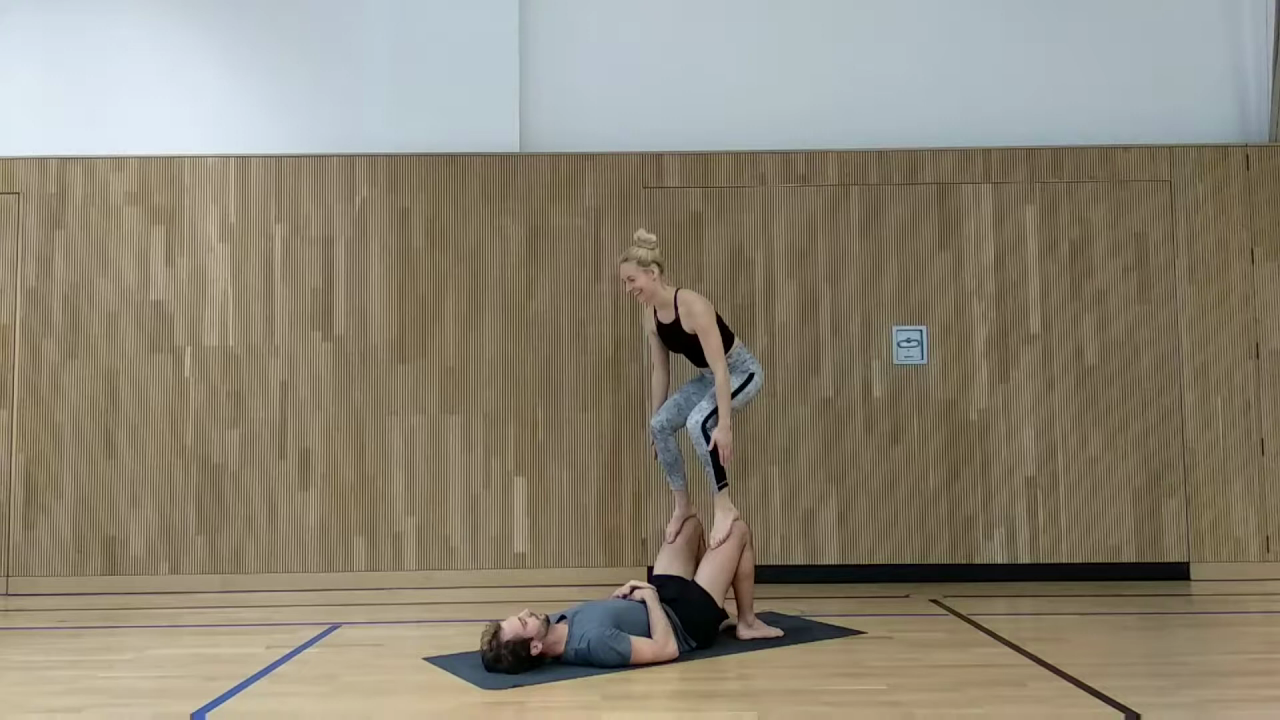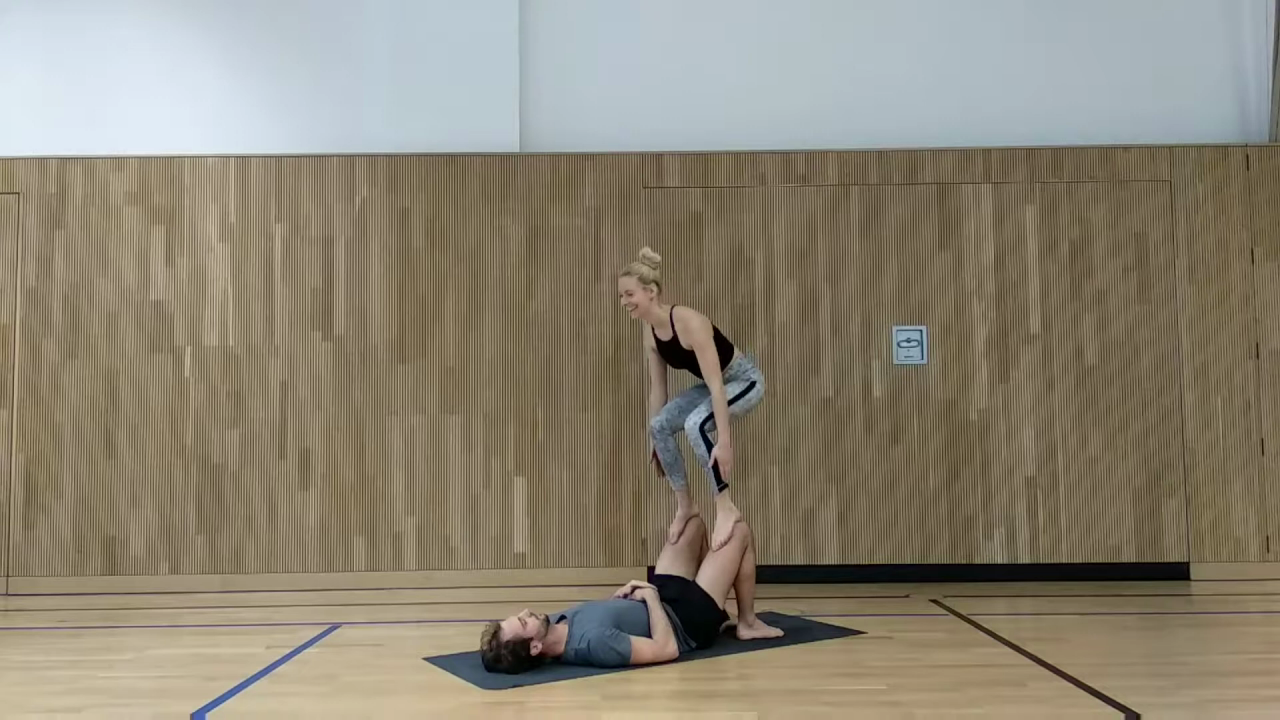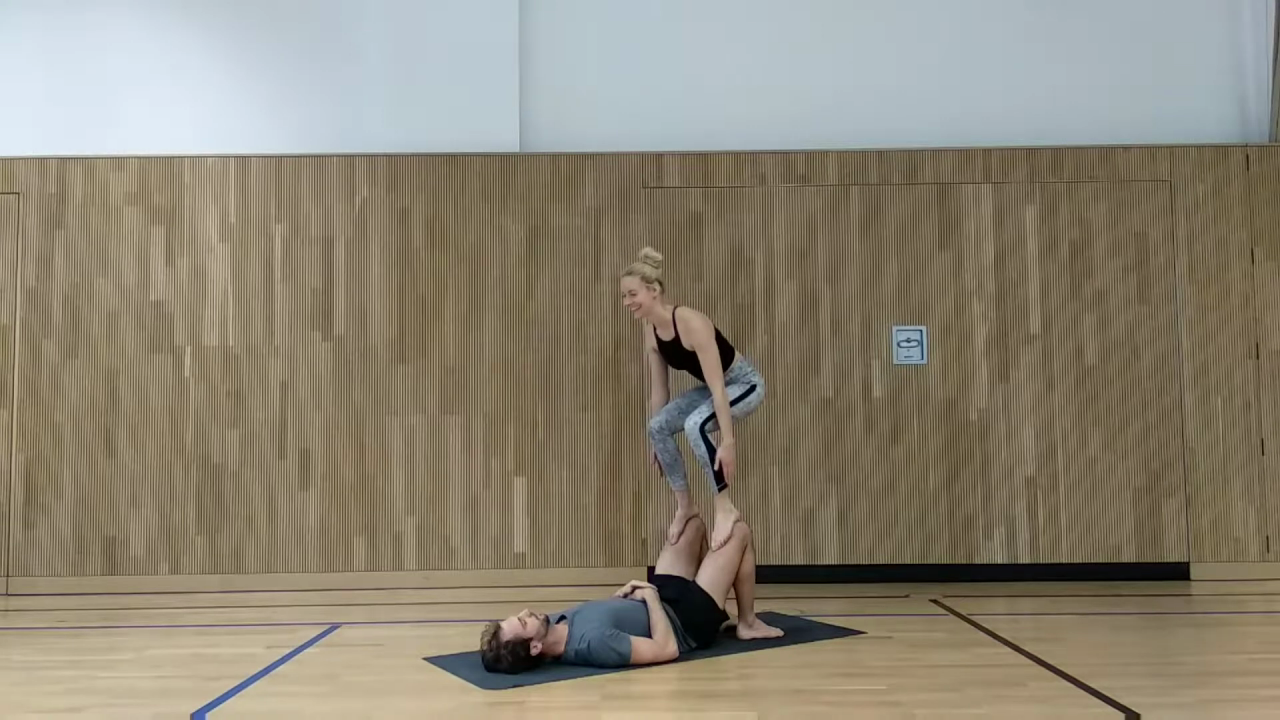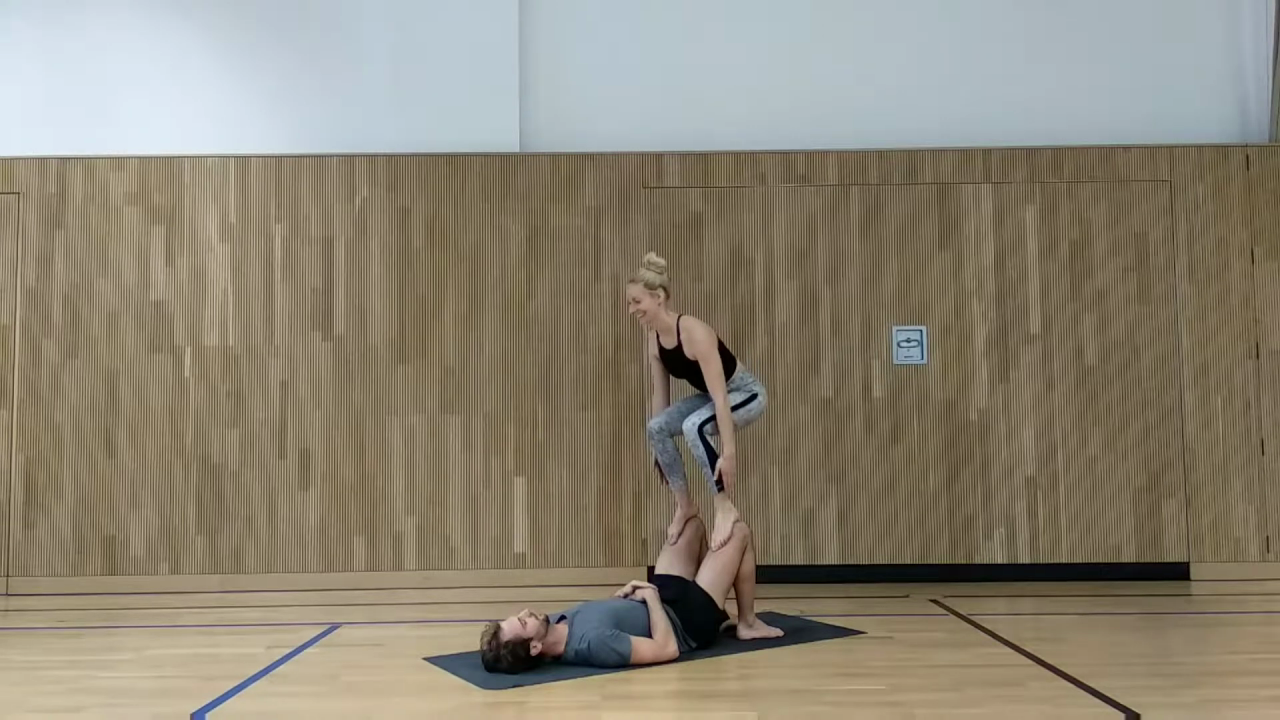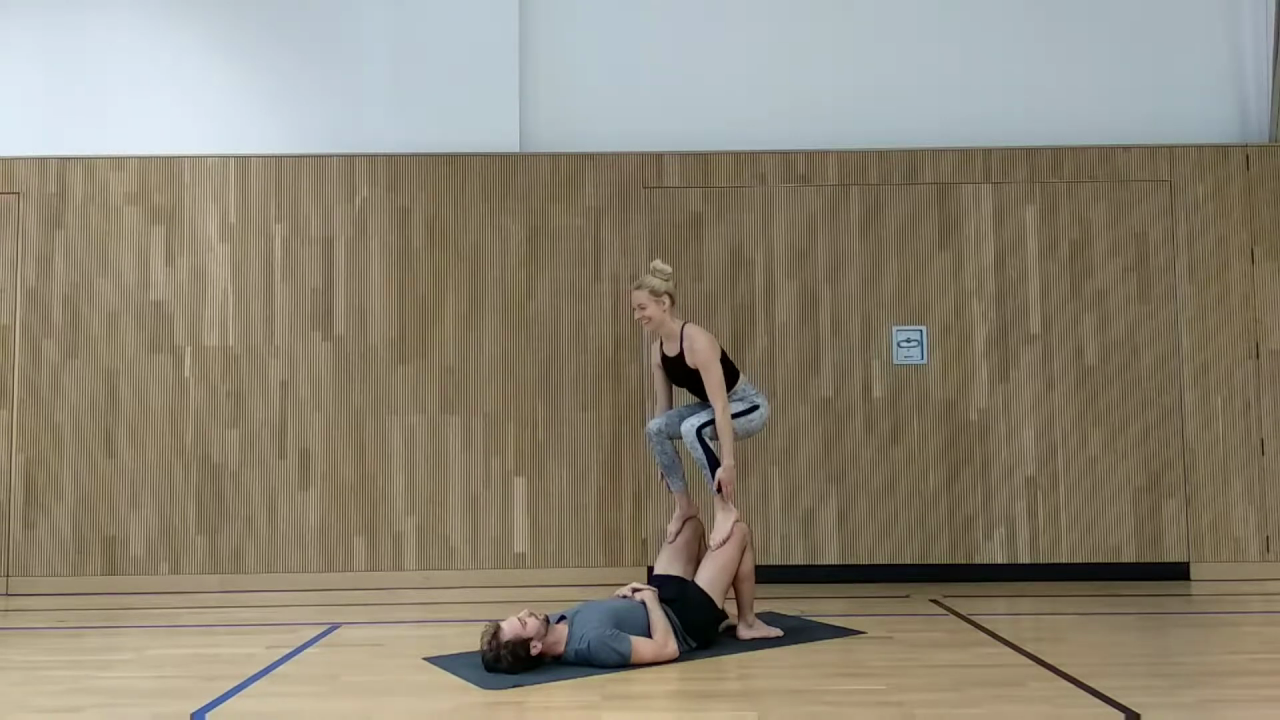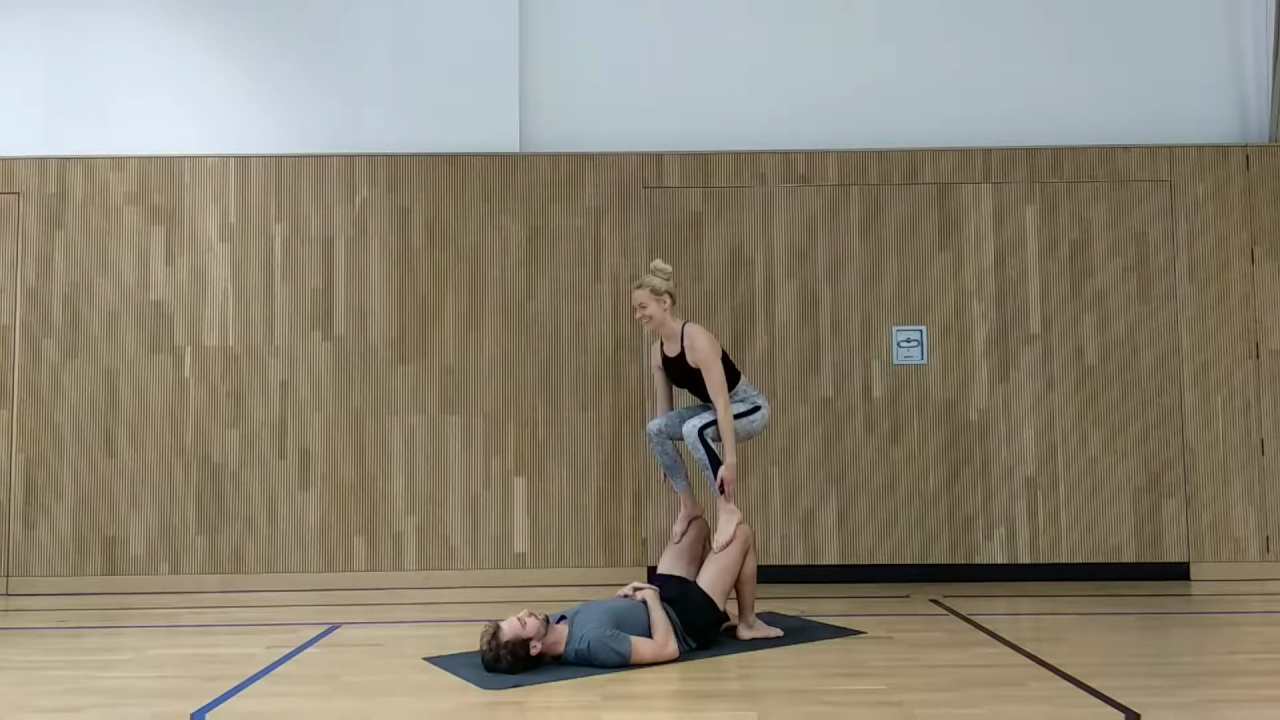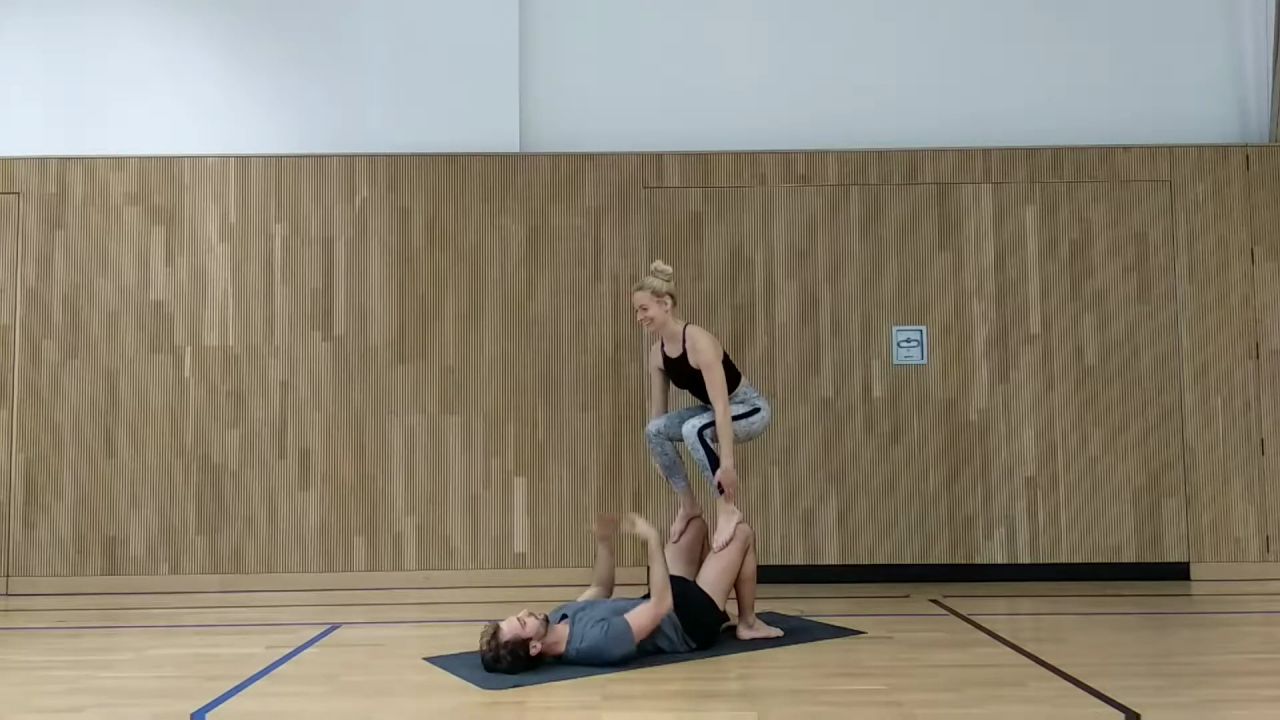
dt=0.4s
person 1, frame 1
left shoulder: (557, 624)
right shoulder: (592, 642)
right elbow: (667, 649)
left wrist: (617, 595)
right wrist: (650, 598)
left hip: (664, 603)
right hip: (687, 622)
left knee: (691, 523)
right knee: (738, 530)
left ankle: (717, 613)
right ankle: (747, 624)
person 1, frame 2
left shoulder: (554, 627)
right shoulder: (592, 643)
right elbow: (667, 649)
left wrist: (619, 596)
right wrist: (651, 597)
left hip: (664, 603)
right hip: (688, 623)
left knee: (695, 524)
right knee: (740, 531)
left ankle: (717, 612)
right ankle: (748, 625)
person 1, frame 3
left shoulder: (555, 624)
right shoulder: (592, 642)
right elbow: (667, 649)
left wrist: (620, 595)
right wrist: (650, 598)
left hip: (664, 603)
right hip: (688, 622)
left knee: (695, 524)
right knee: (739, 532)
left ankle: (717, 612)
right ankle: (747, 623)
person 1, frame 4
left shoulder: (553, 626)
right shoulder: (592, 643)
right elbow: (668, 649)
left wrist: (620, 595)
right wrist: (652, 598)
left hip: (664, 605)
right hip: (688, 623)
left knee: (694, 524)
right knee: (739, 532)
left ankle: (716, 611)
right ankle: (748, 624)
person 1, frame 5
left shoulder: (556, 624)
right shoulder: (591, 643)
right elbow: (667, 648)
left wrist: (618, 596)
right wrist: (649, 599)
left hip: (664, 603)
right hip: (687, 622)
left knee: (692, 525)
right knee: (738, 531)
left ankle: (718, 615)
right ankle: (747, 623)
person 1, frame 6
left shoulder: (556, 625)
right shoulder: (591, 643)
right elbow: (668, 649)
left wrist: (621, 595)
right wrist: (652, 599)
left hip: (665, 605)
right hip: (689, 622)
left knee: (698, 525)
right knee: (742, 533)
left ankle: (718, 611)
right ankle: (748, 624)
person 1, frame 7
left shoulder: (558, 620)
right shoulder: (595, 642)
left elbow: (598, 592)
right elbow: (662, 606)
left wrist: (603, 542)
right wrist: (653, 540)
left hip: (663, 604)
right hip: (689, 624)
left knee: (696, 525)
right knee: (742, 533)
left ankle: (719, 612)
right ankle: (748, 624)
person 2, frame 1
left shoulder: (693, 305)
right shoulder: (651, 318)
left elbow: (721, 368)
right elbow: (659, 372)
left wrist: (724, 424)
right wrist: (655, 417)
left hip: (741, 371)
right hip: (707, 377)
left knee: (697, 423)
right knee: (660, 425)
left ankle: (724, 507)
right ankle: (681, 505)
person 2, frame 2
left shoulder: (689, 322)
right shoulder: (650, 334)
left elbow: (717, 385)
right elbow: (657, 388)
left wrist: (724, 441)
right wrist: (655, 442)
left hip: (744, 380)
right hip: (712, 385)
left knee: (694, 424)
right knee: (659, 425)
left ankle: (726, 508)
right ankle: (684, 505)
person 2, frame 3
left shoulder: (691, 323)
right shoulder: (651, 335)
left elbow: (718, 386)
right elbow: (658, 389)
left wrist: (728, 442)
right wrist: (656, 443)
left hip: (744, 383)
right hip: (710, 387)
left knee: (695, 425)
right knee: (658, 426)
left ankle: (725, 508)
right ankle: (684, 505)
person 2, frame 4
left shoulder: (694, 332)
right shoulder: (654, 342)
left elbow: (720, 397)
right elbow: (659, 396)
left wrist: (729, 452)
right wrist: (660, 452)
left hip: (746, 393)
right hip: (713, 396)
left knee: (693, 426)
right knee: (656, 427)
left ankle: (724, 508)
right ankle: (684, 506)
person 2, frame 5
left shoulder: (696, 341)
right shoulder: (657, 351)
left elbow: (721, 407)
right elbow: (662, 405)
left wrist: (728, 462)
right wrist: (664, 461)
left hip: (749, 406)
right hip: (714, 407)
left knee: (692, 427)
right knee: (655, 428)
left ankle: (725, 509)
right ankle: (683, 505)
person 2, frame 6
left shoulder: (697, 340)
right shoulder: (657, 351)
left elbow: (723, 404)
right elbow: (663, 408)
left wrist: (730, 460)
right wrist: (668, 463)
left hip: (749, 407)
right hip: (714, 409)
left knee: (694, 429)
right knee: (656, 429)
left ankle: (727, 509)
right ankle: (689, 505)
person 2, frame 7
left shoulder: (699, 342)
right shoulder: (656, 353)
left elbow: (722, 406)
right elbow: (658, 409)
left wrist: (727, 462)
right wrist: (660, 460)
left hip: (750, 408)
right hip: (714, 411)
left knee: (693, 429)
right knee: (655, 430)
left ankle: (727, 509)
right ankle: (688, 505)
